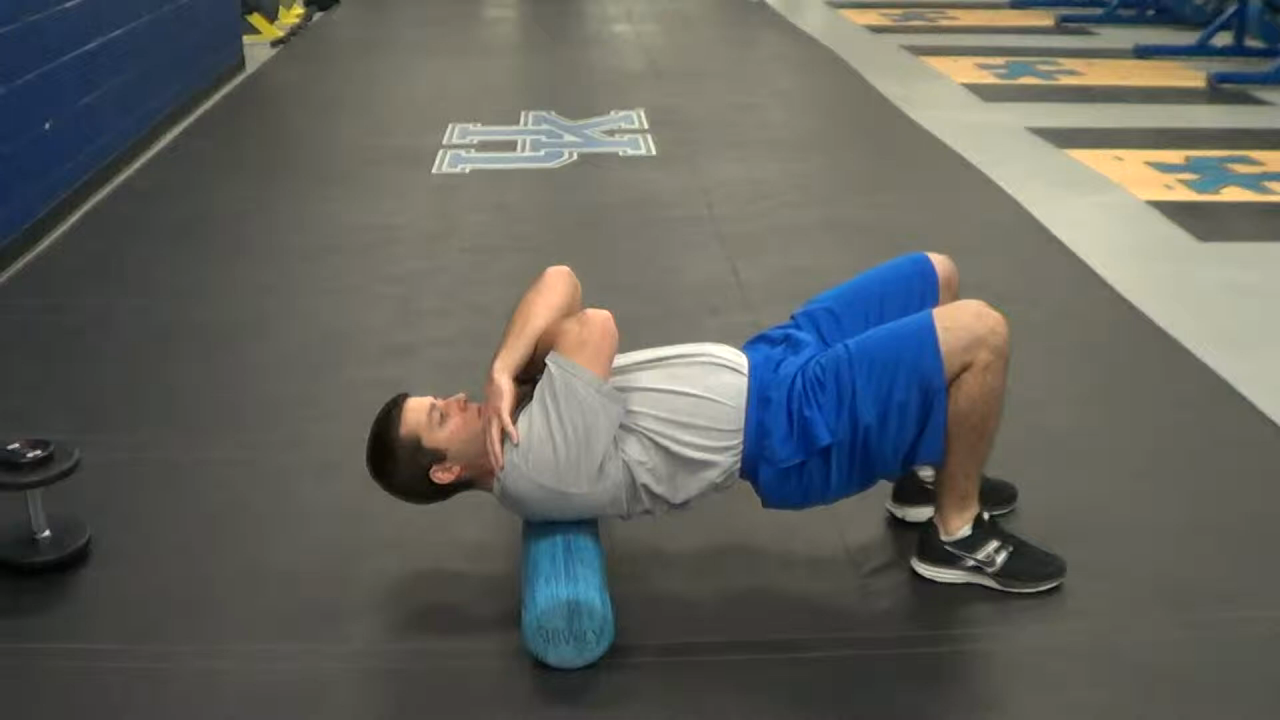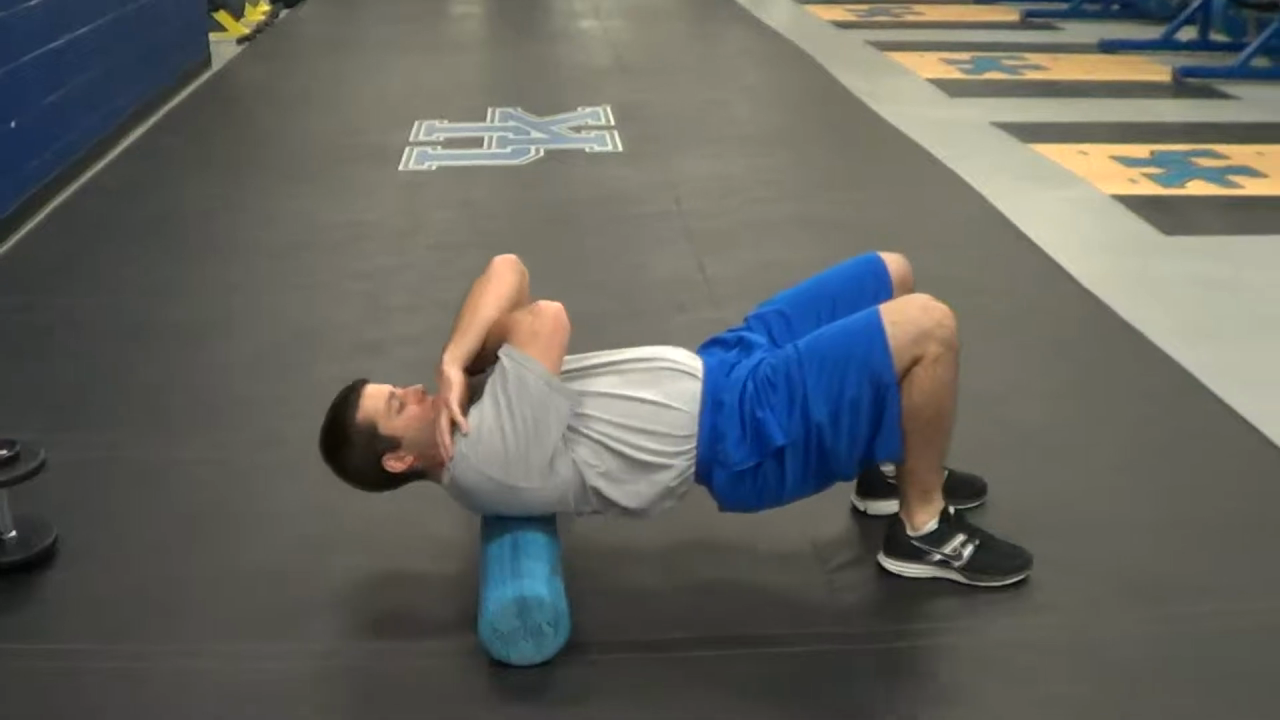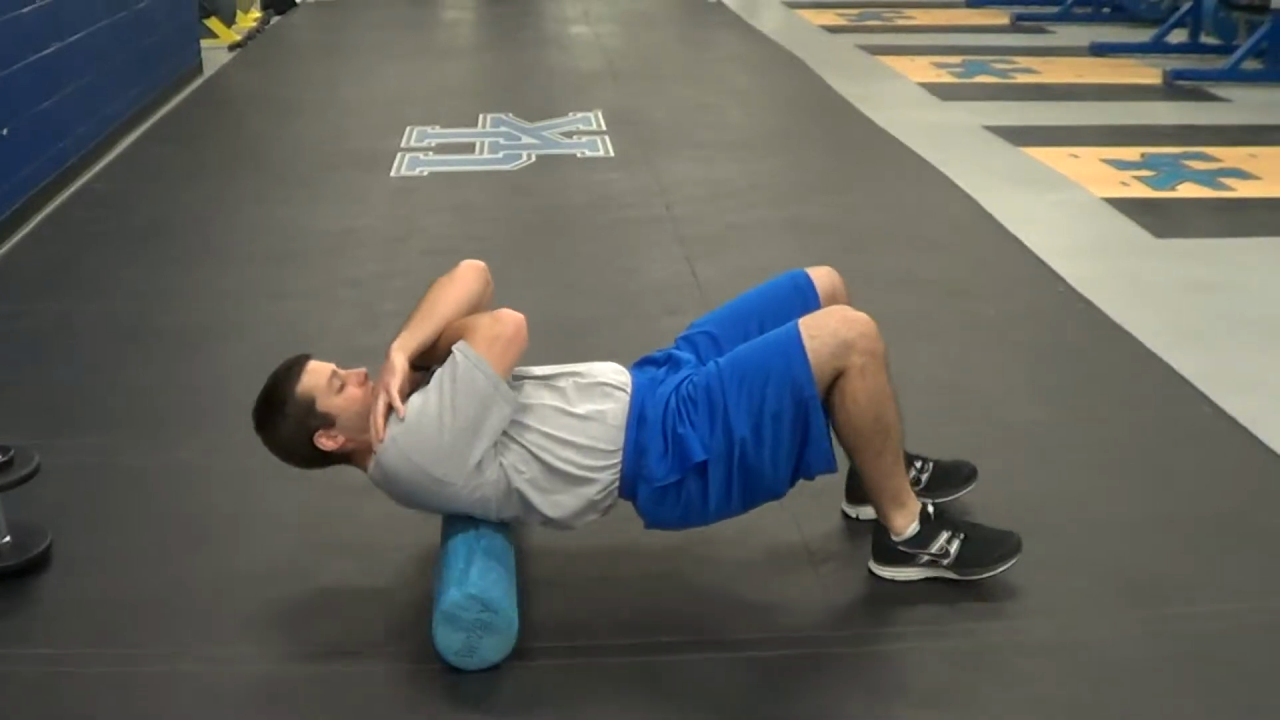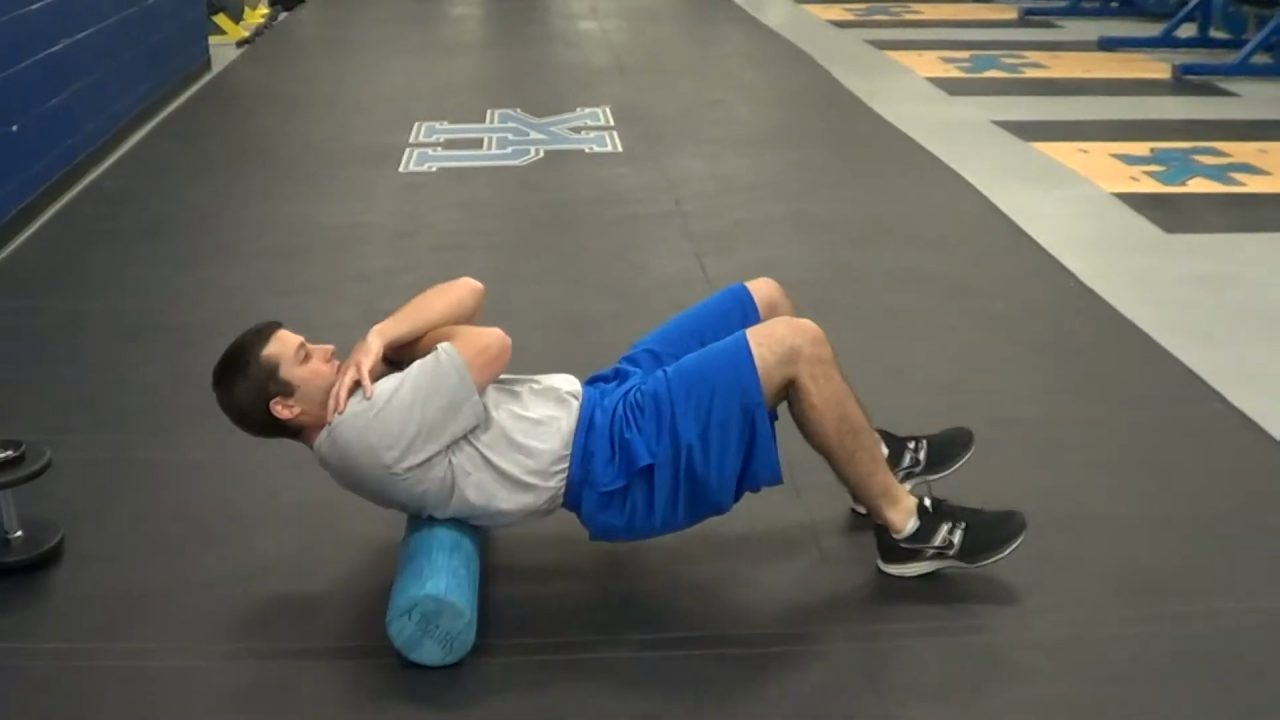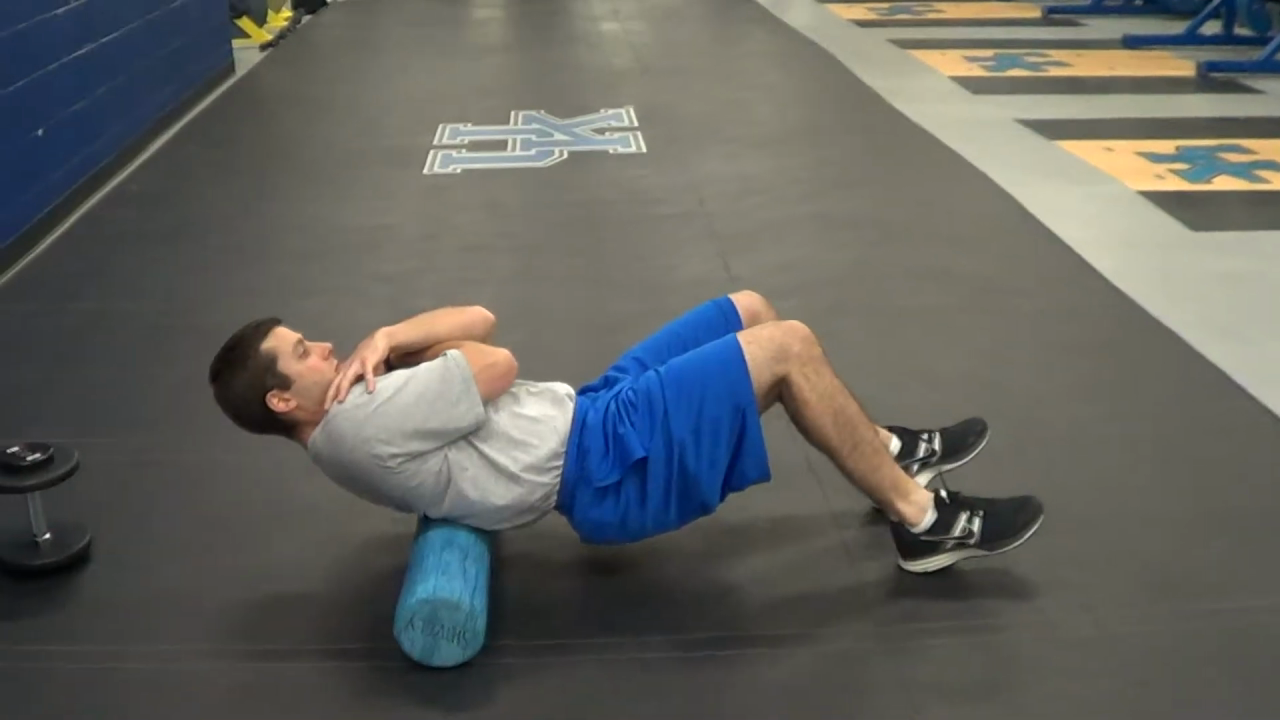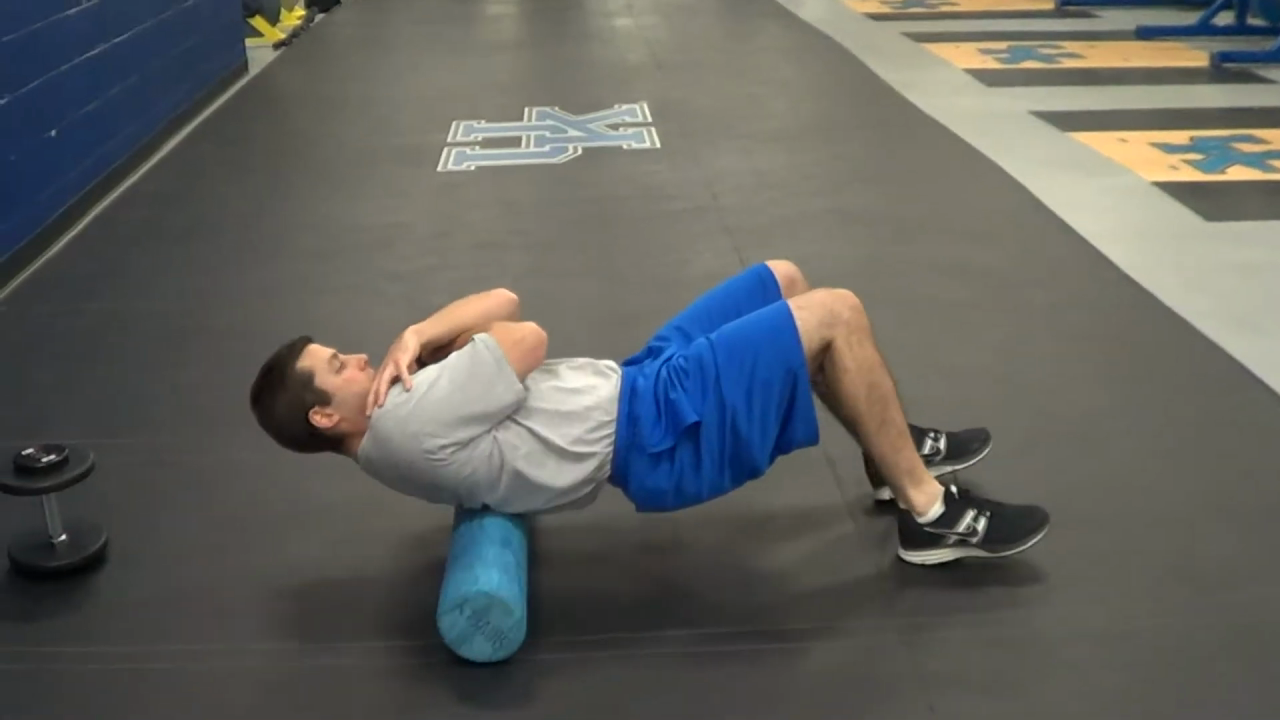
dt=0.3s
person 1, frame 1
left shoulder: (525, 417)
right shoulder: (543, 474)
left elbow: (560, 281)
right elbow: (595, 328)
left wrist: (505, 366)
right wrist: (519, 368)
left hip: (762, 367)
right hip: (783, 428)
left knee: (938, 276)
right knee: (982, 333)
left ankle: (926, 470)
right ankle: (956, 535)
person 1, frame 2
left shoulder: (469, 414)
right shoulder: (490, 468)
left elbow: (507, 268)
right elbow: (547, 320)
left wrist: (456, 356)
right wrist: (479, 346)
left hip: (717, 370)
right hip: (737, 430)
left knee: (893, 273)
right knee: (929, 325)
left ankle: (887, 469)
right ankle: (922, 529)
person 1, frame 3
left shoulder: (407, 410)
right shoulder: (416, 453)
left elbow: (475, 274)
right elbow: (508, 331)
left wrist: (404, 346)
right wrist: (422, 348)
left hip: (645, 393)
right hip: (663, 453)
left knee: (822, 287)
right knee: (848, 336)
left ankle: (878, 472)
right ankle: (908, 532)
person 1, frame 4
left shoulder: (364, 399)
right shoulder: (367, 435)
left elbow: (470, 290)
right elbow: (492, 346)
left wrist: (383, 336)
right wrist: (397, 342)
left hip: (597, 405)
right hip: (613, 464)
left knee: (768, 300)
right knee: (798, 342)
left ankle: (873, 457)
right ankle: (906, 527)
person 1, frame 5
left shoulder: (359, 410)
right shoulder: (361, 426)
left elbow: (482, 318)
right elbow: (500, 368)
left wrist: (385, 339)
right wrist: (397, 348)
left hip: (590, 414)
right hip: (608, 465)
left knee: (750, 310)
right knee: (790, 345)
left ankle: (886, 452)
right ankle: (923, 519)
person 1, frame 6
left shoulder: (394, 415)
right shoulder: (409, 427)
left elbow: (504, 300)
right elbow: (528, 339)
left wrist: (418, 336)
right wrist: (430, 342)
left hip: (628, 390)
right hip: (656, 434)
left knee: (783, 278)
right knee: (836, 313)
left ankle: (895, 449)
right ankle: (930, 513)
